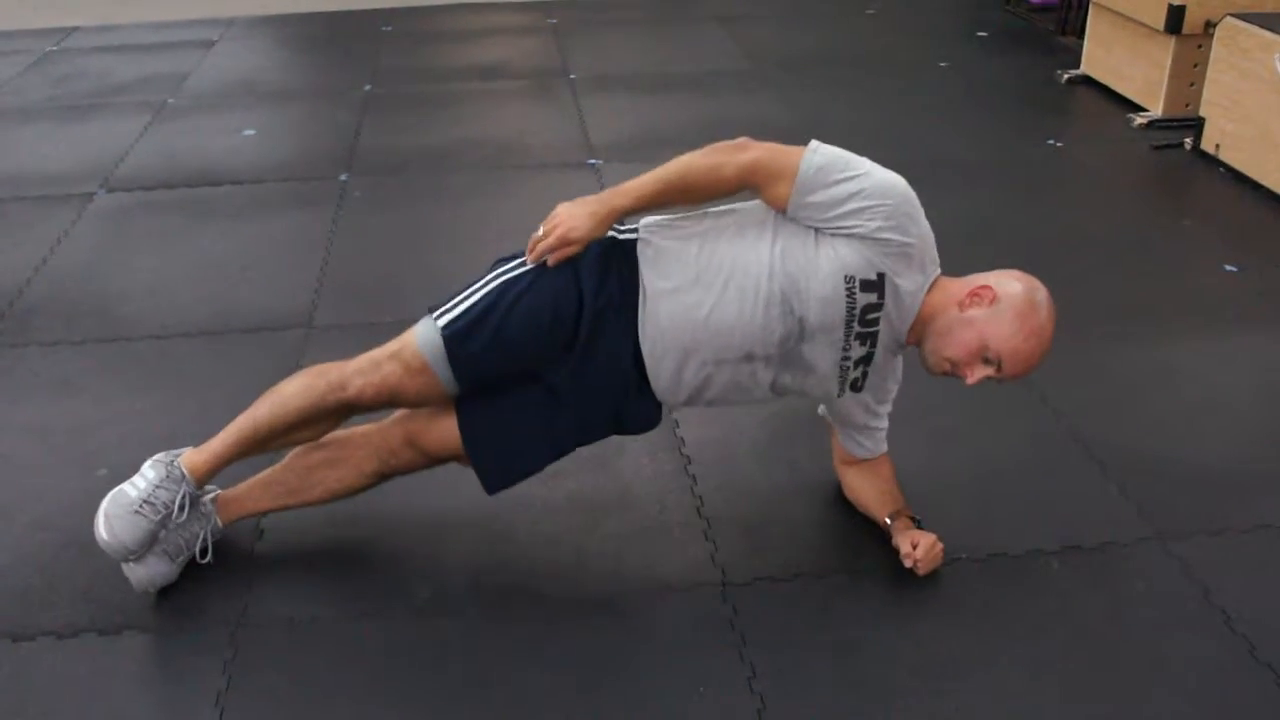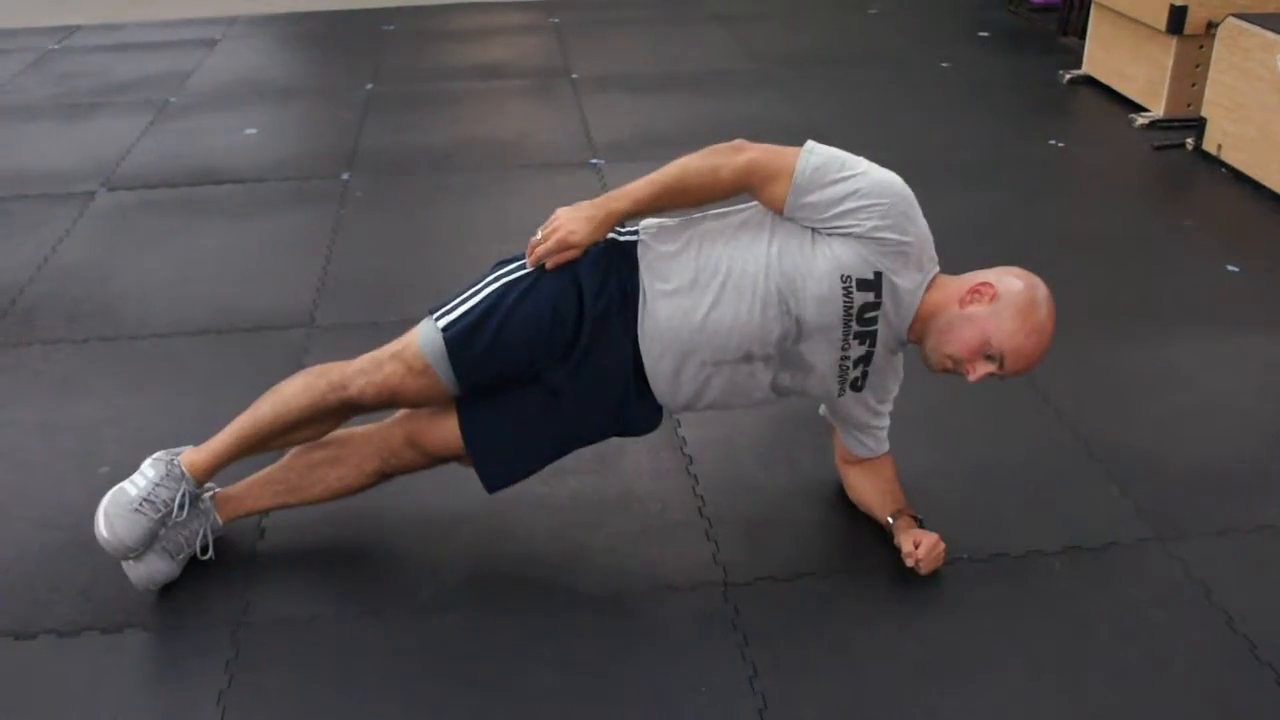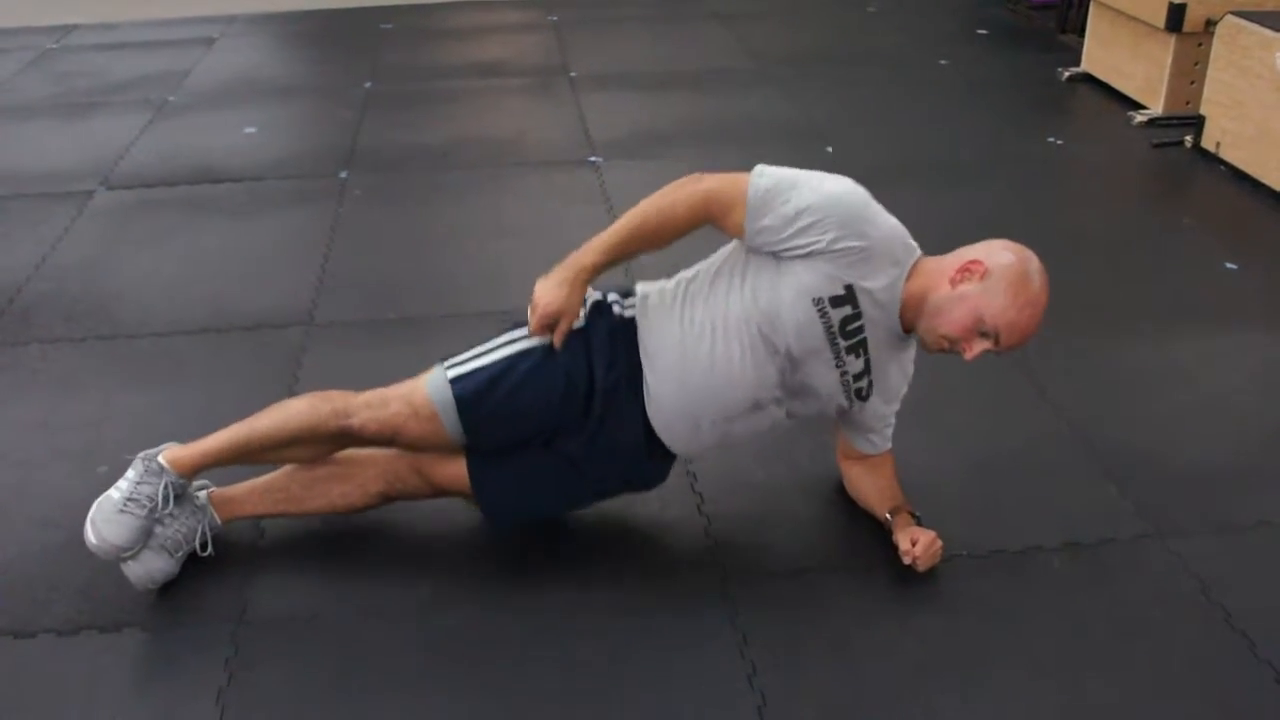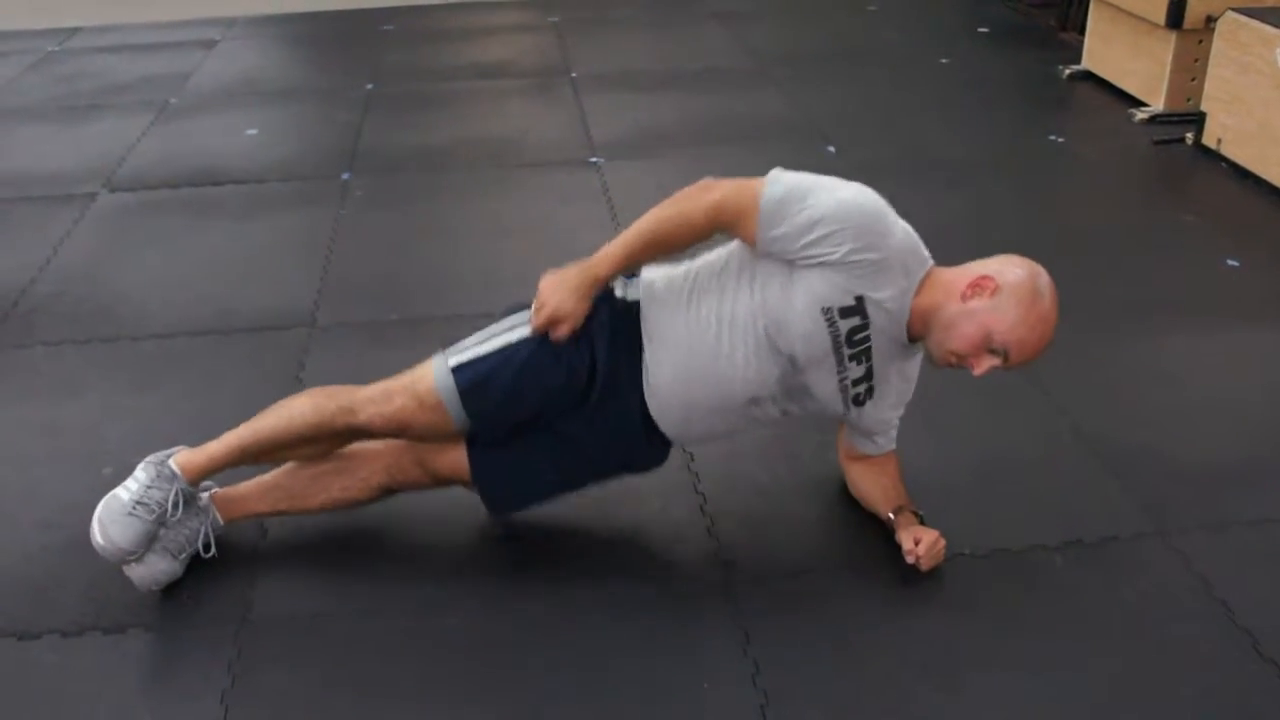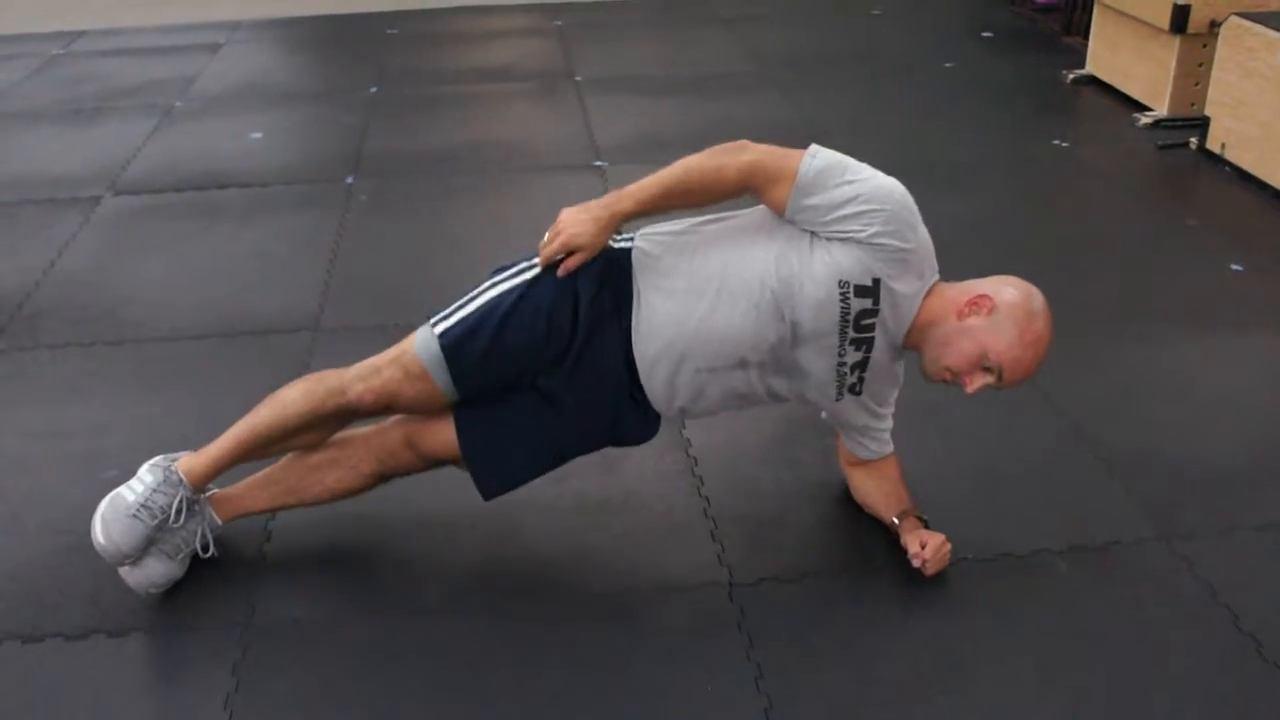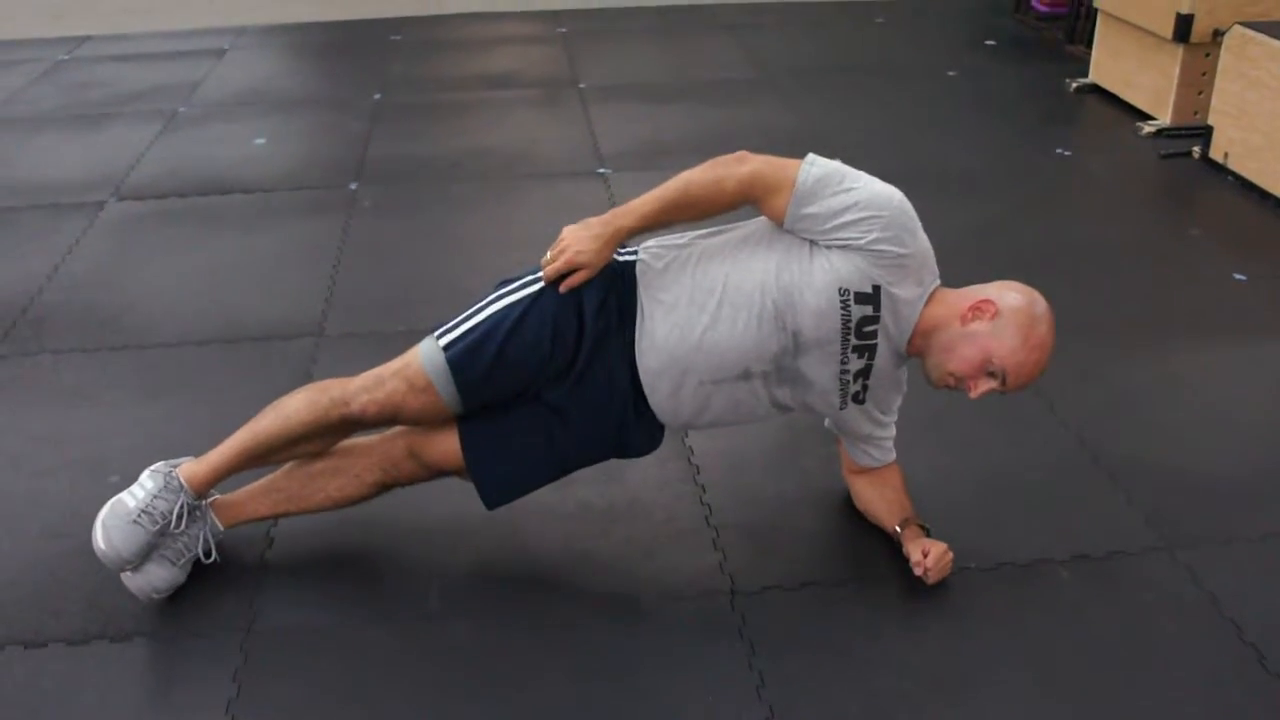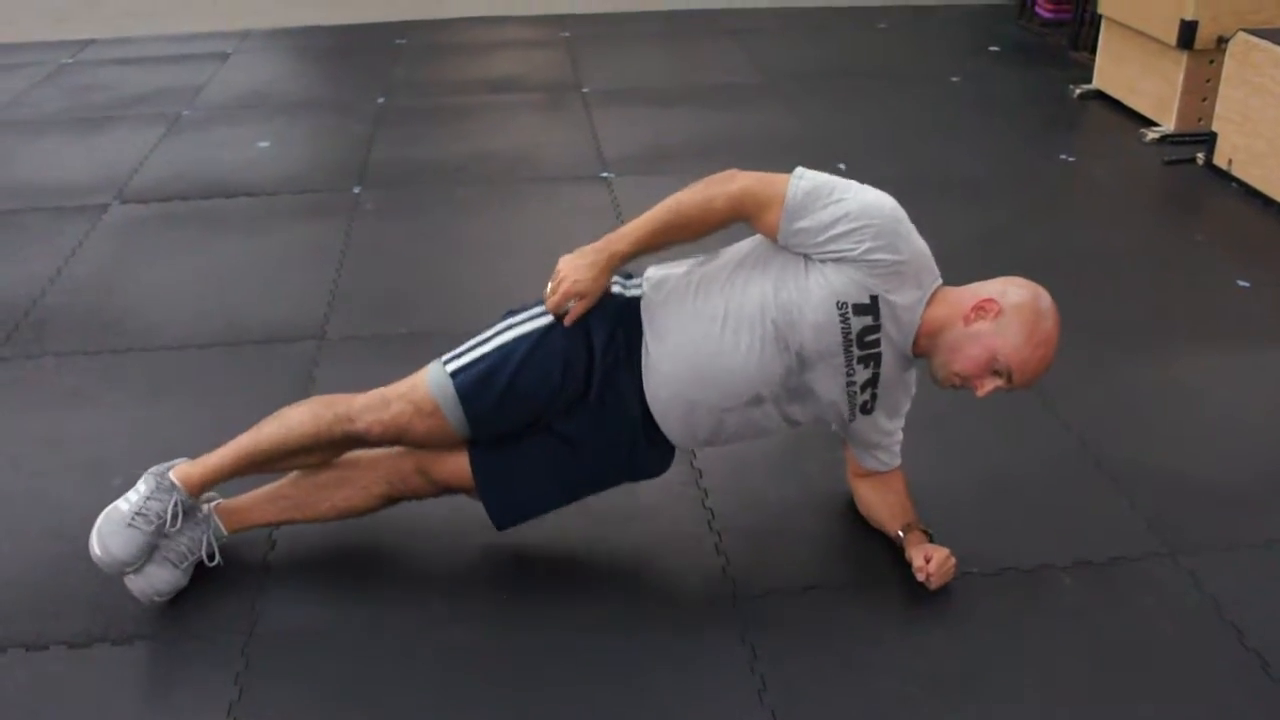
dt=0.4s
person 1, frame 1
left shoulder: (878, 367)
right shoulder: (892, 218)
left elbow: (859, 460)
right elbow: (748, 159)
left wrist: (903, 525)
right wrist: (605, 205)
left hip: (620, 385)
right hip: (603, 286)
left knee: (412, 443)
right knee: (376, 384)
left ankle: (211, 516)
right ankle: (189, 472)
person 1, frame 2
left shoulder: (878, 366)
right shoulder: (889, 215)
left elbow: (860, 456)
right elbow: (743, 161)
left wrist: (904, 524)
right wrist: (602, 208)
left hip: (620, 389)
right hip: (602, 290)
left knee: (415, 441)
right knee: (377, 383)
left ankle: (210, 514)
right ankle: (189, 471)
person 1, frame 3
left shoulder: (887, 370)
right shoulder: (854, 227)
left elbow: (861, 456)
right elbow: (703, 193)
left wrist: (903, 521)
right wrist: (575, 270)
left hip: (634, 445)
right hip: (609, 356)
left knee: (416, 474)
right knee: (385, 420)
left ankle: (207, 514)
right ankle: (176, 468)
person 1, frame 4
left shoulder: (893, 373)
right shoulder: (865, 231)
left elbow: (864, 454)
right elbow: (714, 199)
left wrist: (905, 521)
right wrist: (586, 271)
left hip: (634, 432)
right hip: (612, 343)
left knee: (418, 462)
right knee: (392, 410)
left ankle: (211, 515)
right ankle: (185, 471)
person 1, frame 5
left shoulder: (873, 375)
right shoulder: (889, 224)
left elbow: (865, 458)
right elbow: (751, 161)
left wrist: (910, 524)
right wrist: (610, 210)
left hip: (618, 397)
right hip: (598, 298)
left knee: (414, 446)
right knee: (379, 389)
left ankle: (209, 516)
right ankle: (187, 476)
person 1, frame 6
left shoulder: (879, 381)
right shoulder: (889, 230)
left elbow: (867, 465)
right elbow: (748, 172)
left wrist: (912, 533)
right wrist: (610, 224)
left hip: (623, 408)
right hip: (604, 309)
left knee: (416, 455)
right knee: (379, 400)
left ankle: (209, 522)
right ankle: (188, 482)
person 1, frame 7
left shoulder: (890, 387)
right shoulder: (884, 238)
left elbow: (872, 470)
right elbow: (737, 191)
left wrist: (915, 537)
right wrist: (604, 253)
left hip: (634, 433)
right hip: (609, 341)
left knee: (423, 473)
right knee: (390, 420)
left ankle: (212, 528)
right ankle: (185, 483)
